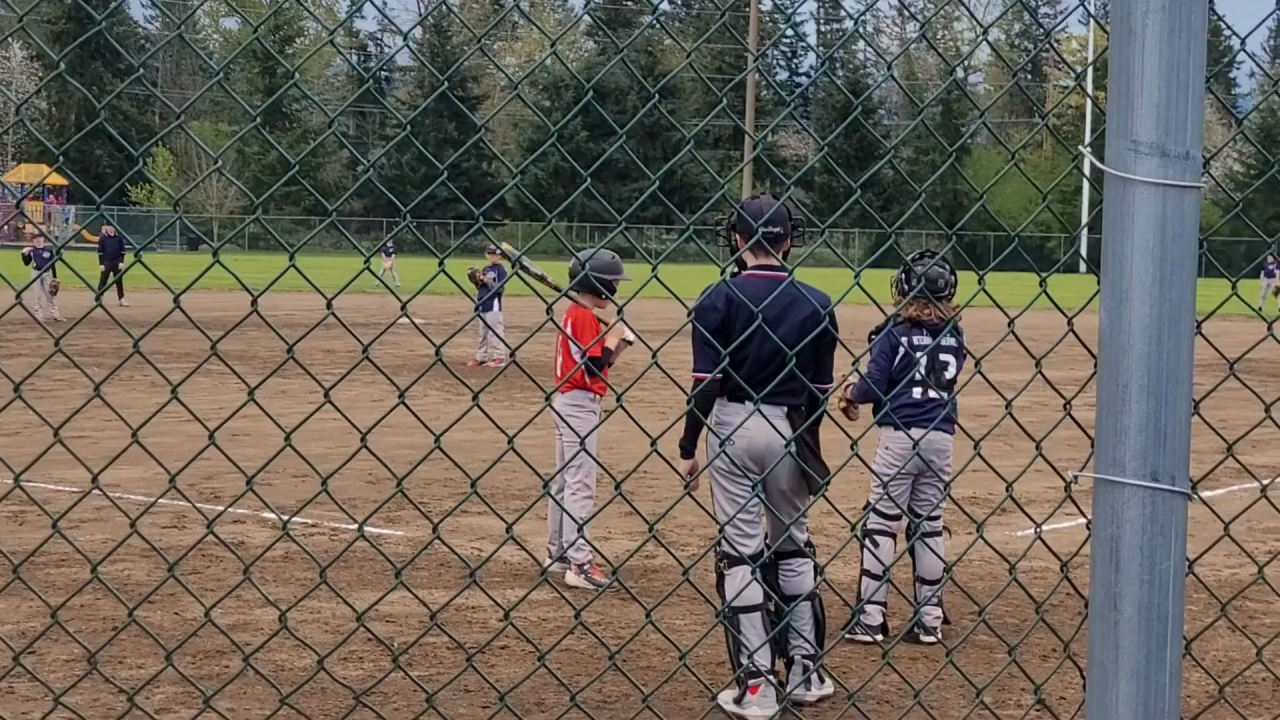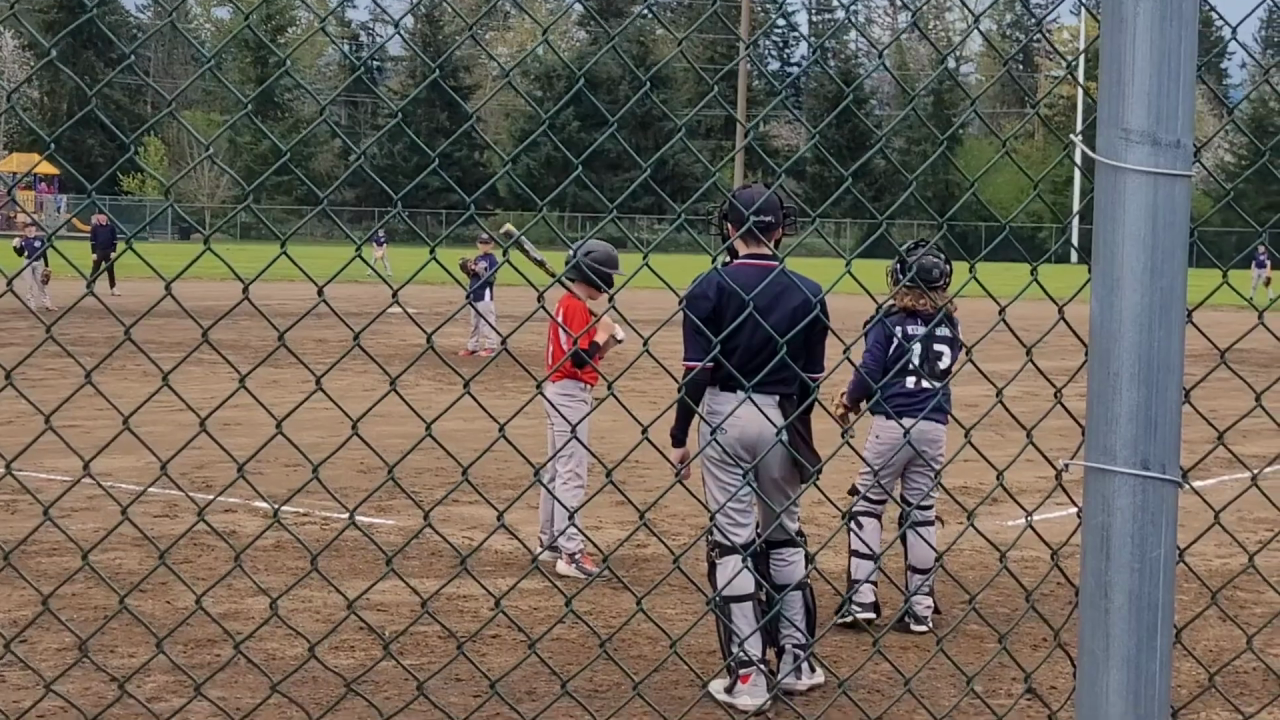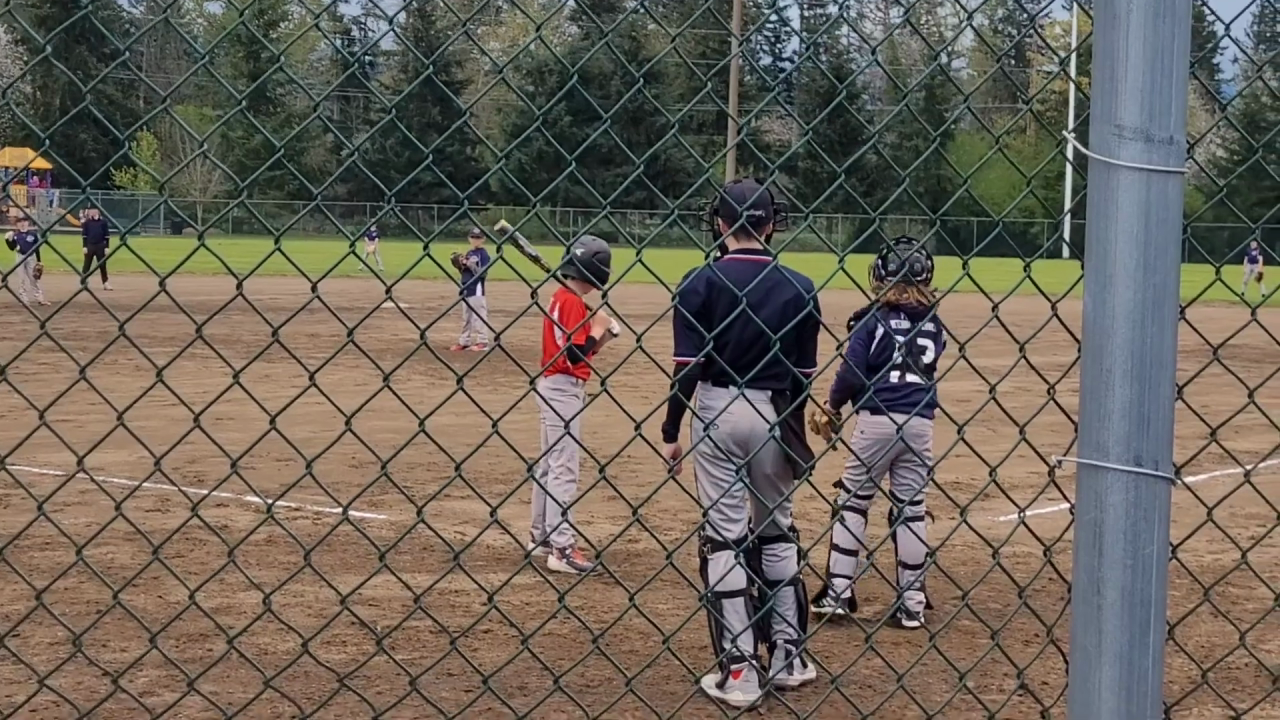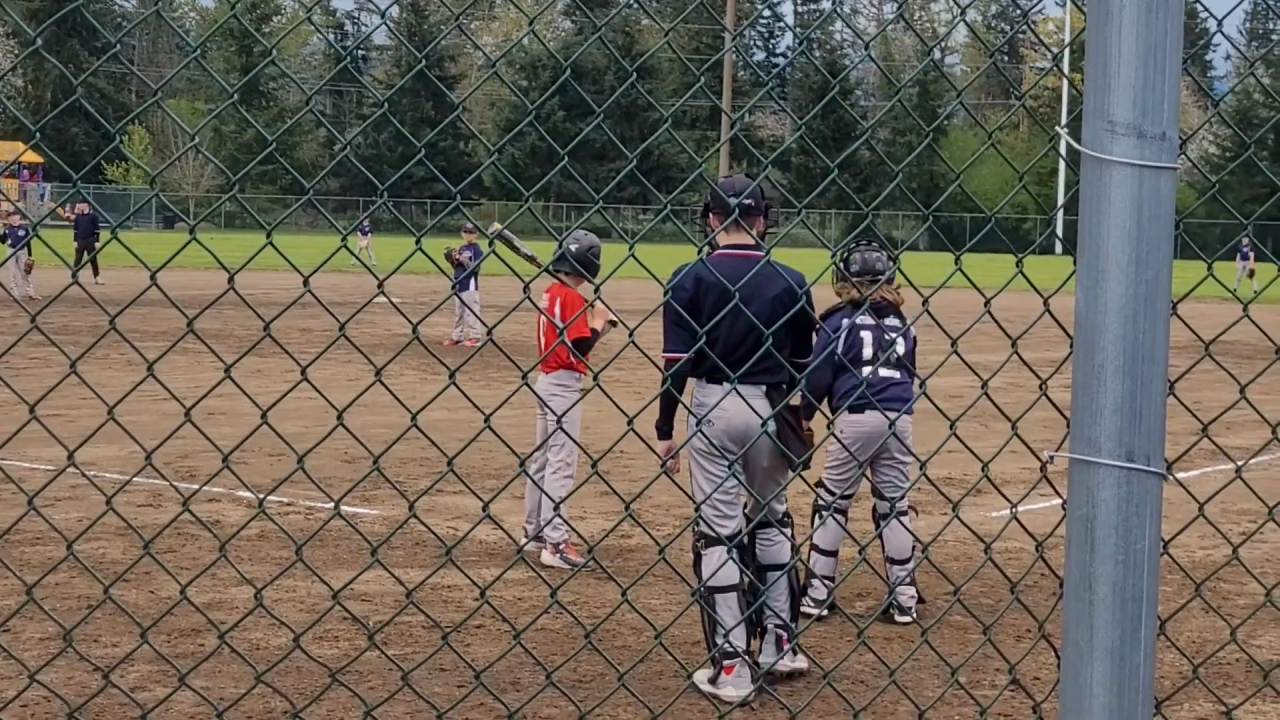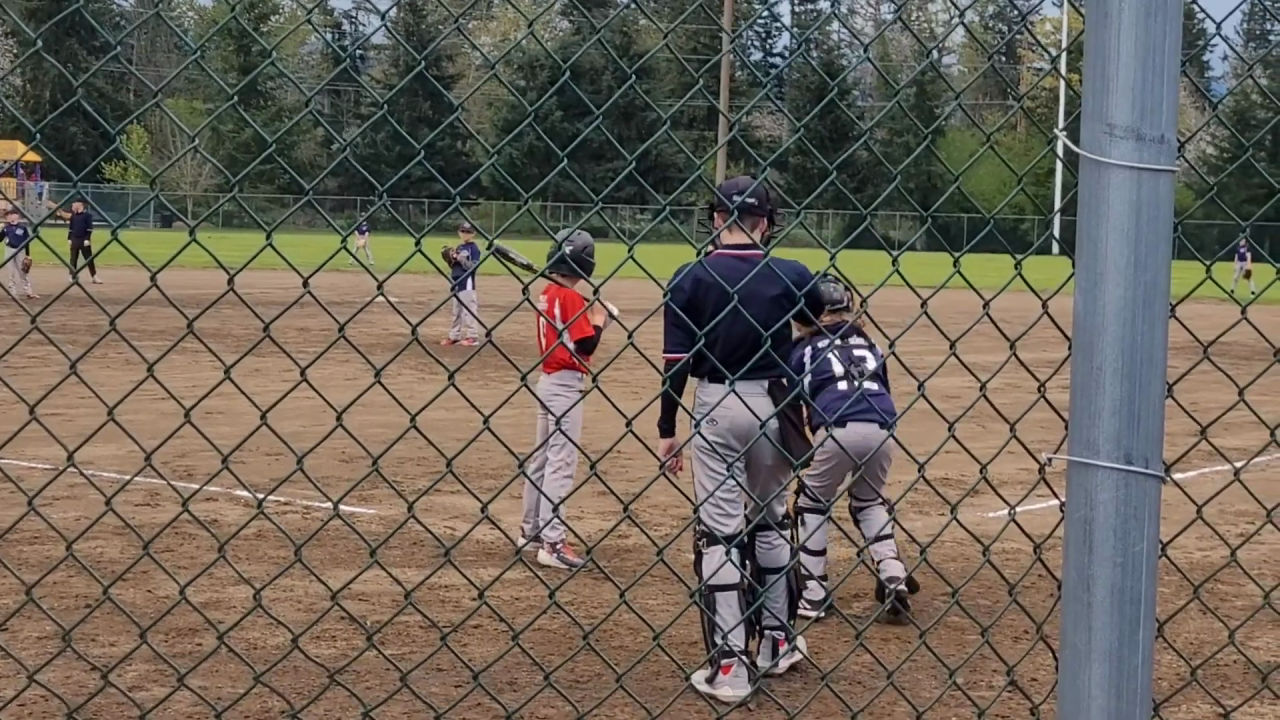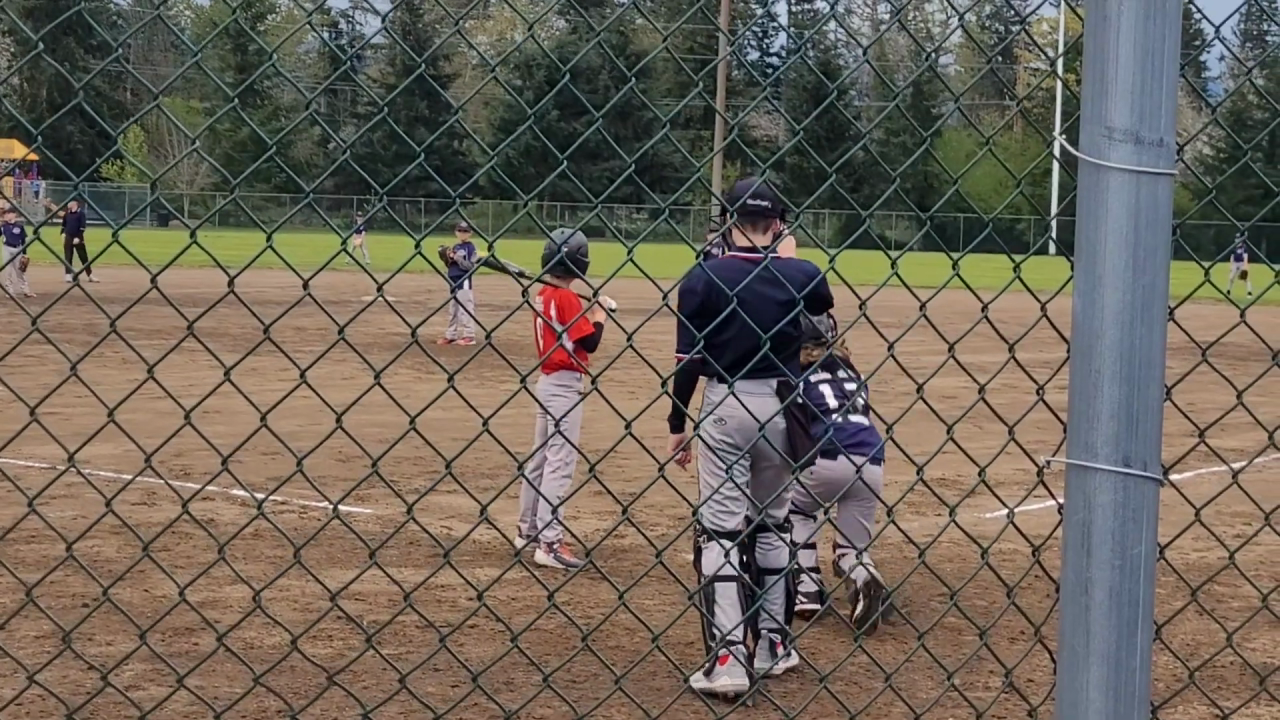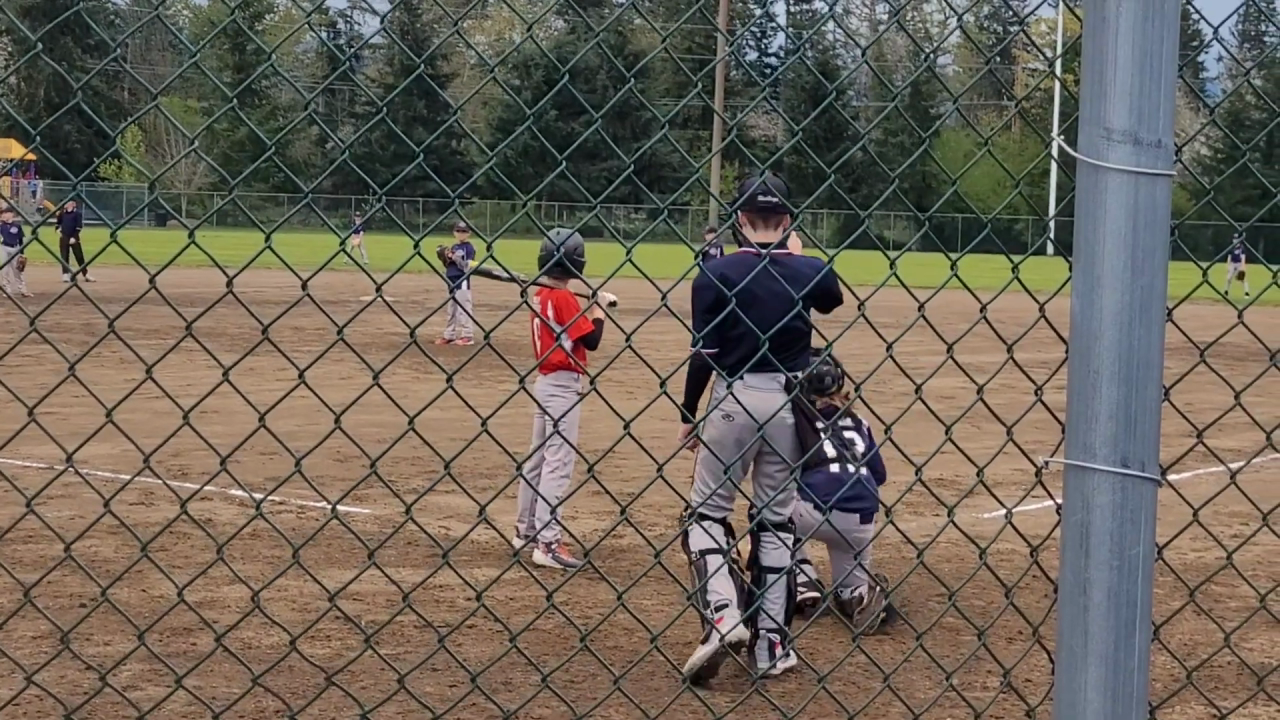
dt=0.2s
person 1, frame 1
left shoulder: (719, 297)
right shoulder: (817, 304)
left elbow: (706, 383)
right elbow: (820, 391)
left wrist: (688, 449)
left hip: (734, 430)
right hip: (790, 432)
left knee: (740, 555)
right knee: (794, 549)
right ankle: (806, 673)
person 1, frame 2
left shoulder: (710, 286)
right shoulder: (808, 292)
left elbow: (697, 371)
right elbow: (811, 379)
left wrist: (679, 437)
left hip: (725, 418)
right hip: (782, 421)
left knee: (732, 543)
right knee: (785, 537)
left ankle: (747, 675)
right ankle: (797, 661)
person 1, frame 3
left shoulder: (701, 282)
right shoulder: (799, 287)
left elbow: (688, 366)
right elbow: (804, 375)
left wrist: (670, 433)
left hip: (718, 414)
right hip: (775, 416)
left knee: (724, 539)
right knee: (777, 533)
left ankle: (738, 670)
right ankle: (789, 657)
person 1, frame 4
left shoulder: (690, 277)
right shoulder: (790, 281)
left elbow: (677, 364)
right elbow: (802, 364)
left wrist: (664, 430)
left hip: (713, 409)
right hip: (769, 410)
left knee: (718, 534)
right knee: (771, 522)
left ankle: (731, 665)
right ankle: (780, 643)
person 1, frame 5
left shoulder: (690, 278)
right shoulder: (792, 275)
left elbow: (676, 362)
right elbow: (818, 317)
left wrist: (667, 429)
left hip: (716, 408)
right hip: (773, 408)
left knee: (718, 533)
right knee: (771, 523)
left ankle: (730, 665)
right ankle: (777, 640)
person 1, frame 6
left shoulder: (702, 278)
right shoulder: (800, 275)
left elbow: (688, 362)
right elbow: (823, 303)
left wrist: (677, 425)
left hip: (724, 408)
right hip: (780, 409)
left knee: (719, 532)
right knee: (772, 525)
left ankle: (728, 658)
right ankle: (771, 643)
person 1, frame 7
left shoulder: (715, 273)
right shoulder: (810, 272)
left elbow: (702, 355)
right elbow: (831, 300)
left wrist: (687, 415)
left hip: (733, 401)
right hip: (786, 403)
left knee: (706, 513)
right knee: (775, 522)
left ankle: (723, 614)
right ankle: (771, 642)
person 2, frame 1
left shoulder: (894, 333)
right shoulder: (954, 336)
left elbow: (874, 387)
left wrist: (851, 394)
left hip: (900, 437)
right hip: (940, 438)
left knee: (881, 524)
right knee: (929, 526)
left ankle: (871, 619)
right ankle: (929, 620)
person 2, frame 2
left shoulder: (888, 322)
right shoulder: (950, 327)
left elbow: (869, 377)
left wrist: (848, 400)
left hip: (892, 425)
right hip: (934, 428)
left knee: (866, 507)
right knee: (921, 515)
left ankle: (862, 600)
right ankle: (920, 609)
person 2, frame 3
left shoulder: (873, 319)
right shoulder: (934, 324)
left elbow: (852, 374)
left wrist: (831, 408)
left hip: (878, 420)
right hip: (920, 423)
left knee: (853, 502)
right knee: (911, 511)
left ankle: (839, 592)
right ankle: (912, 604)
person 2, frame 4
left shoulder: (839, 319)
right shoulder: (903, 323)
left elbow: (818, 376)
right elbow: (910, 374)
left wrist: (803, 417)
left hip: (857, 417)
right hip: (899, 419)
left knee: (832, 503)
right knee: (894, 506)
left ankle: (818, 593)
right ankle: (903, 599)
person 2, frame 5
left shoulder: (805, 347)
right shoulder: (868, 343)
left hip: (840, 430)
right hip: (881, 431)
left knee: (812, 506)
right knee: (869, 505)
left ankle: (813, 596)
right ankle: (894, 580)
person 2, frame 6
left shoulder: (796, 378)
right shoulder: (853, 374)
left hip: (829, 461)
right hip: (870, 465)
left knee: (799, 508)
right knee: (851, 548)
left ankle: (807, 593)
right ankle: (861, 579)
person 2, frame 7
left shoulder: (799, 418)
right shoulder: (856, 422)
right elbow: (879, 474)
left hip: (814, 509)
right hip: (861, 519)
right knee: (849, 587)
left ankle: (804, 587)
right ankle: (863, 593)
person 3, frame 1
left shoulder: (574, 313)
right shoulder: (586, 317)
right elbow: (595, 367)
left wrist: (617, 346)
right wrist: (612, 338)
left hip: (567, 402)
right hip: (580, 404)
left knee: (563, 482)
right knee: (581, 485)
left ankle: (557, 553)
right ankle: (579, 565)
person 3, frame 2
left shoulder: (567, 303)
right shoulder: (577, 307)
right elbow: (580, 360)
left wrist: (605, 342)
right wrist: (601, 334)
left hip: (560, 391)
right hip: (571, 394)
left knee: (555, 471)
right knee: (572, 475)
left ankle: (550, 542)
right ankle: (570, 553)
person 3, frame 3
left shoulder: (560, 297)
right shoulder: (573, 302)
right elbow: (575, 355)
left wrist: (601, 336)
right wrist: (598, 329)
left hip: (554, 386)
right hip: (564, 389)
left knee: (548, 466)
right knee: (564, 469)
left ankle: (541, 536)
right ankle: (561, 549)
person 3, frame 4
left shoulder: (551, 293)
right shoulder: (571, 297)
right elbow: (580, 348)
left wrist: (598, 327)
right wrist: (598, 320)
left hip: (548, 381)
right hip: (564, 384)
left knee: (542, 460)
right knee: (561, 464)
left ankle: (534, 531)
right ankle: (555, 544)
person 3, frame 5
left shoulder: (547, 294)
right shoulder: (571, 297)
right elbow: (586, 347)
left wrist: (595, 322)
right wrist: (598, 317)
left hip: (549, 381)
right hip: (566, 385)
left knee: (541, 460)
right knee: (561, 464)
left ankle: (531, 531)
right ankle: (552, 543)
person 3, frame 6
left shoulder: (543, 295)
right shoulder: (566, 298)
right elbow: (589, 344)
left wrist: (590, 316)
right wrist: (599, 313)
left hip: (548, 382)
right hip: (565, 385)
left knee: (539, 461)
right knee: (560, 465)
left ankle: (528, 531)
right ankle: (549, 544)
person 3, frame 7
left shoulder: (541, 296)
right shoulder: (563, 298)
right elbow: (591, 341)
left wrist: (593, 308)
right wrist: (598, 308)
left hip: (546, 383)
right hip: (562, 386)
left knee: (537, 461)
right knee: (558, 465)
left ankle: (526, 531)
right ankle: (548, 544)
